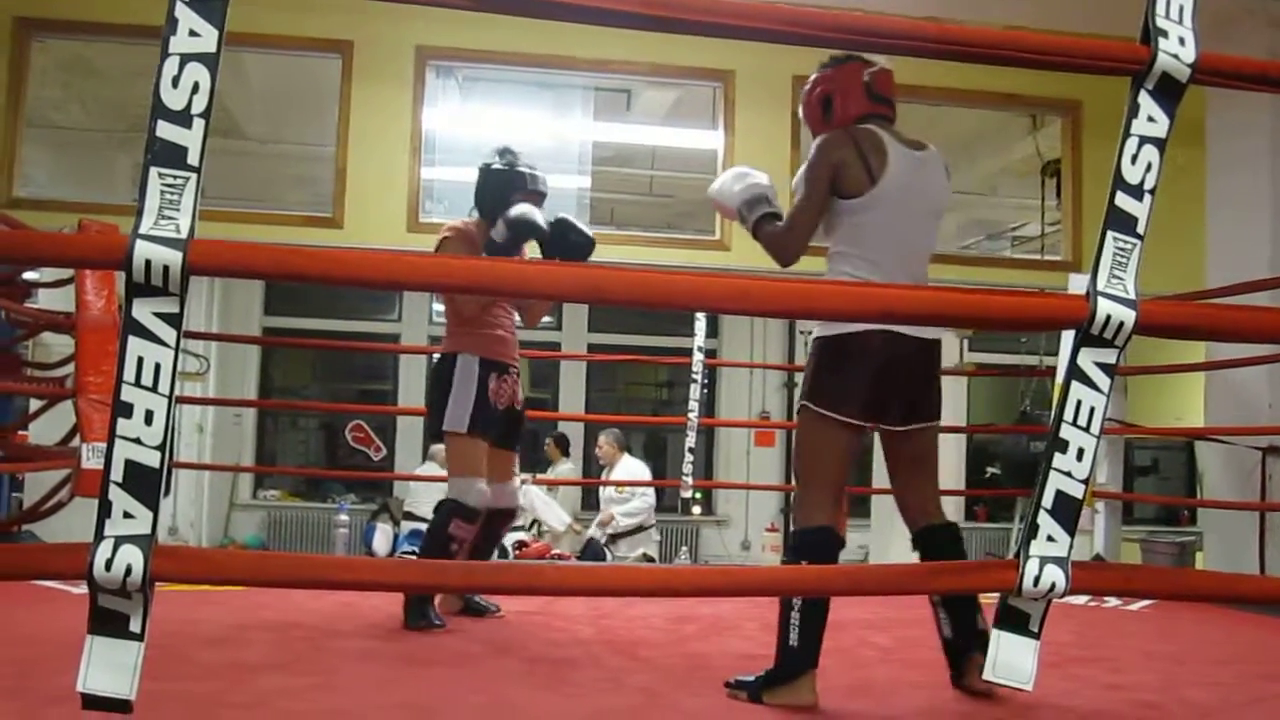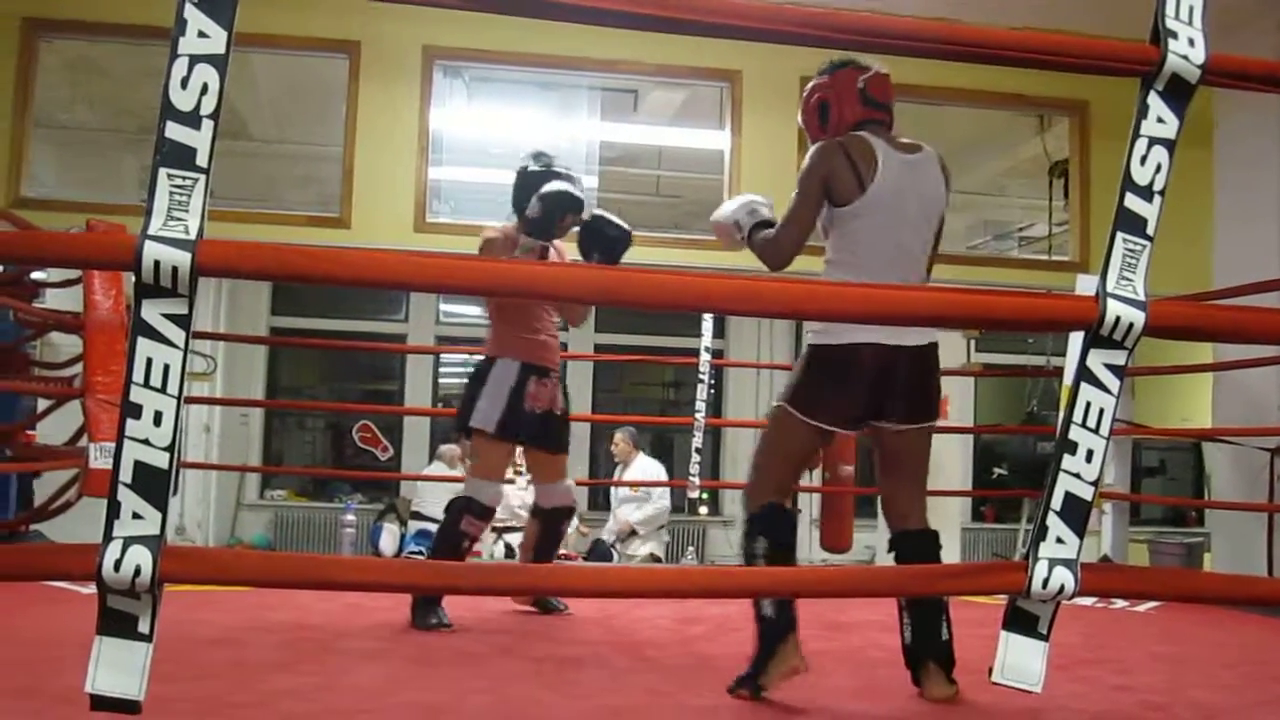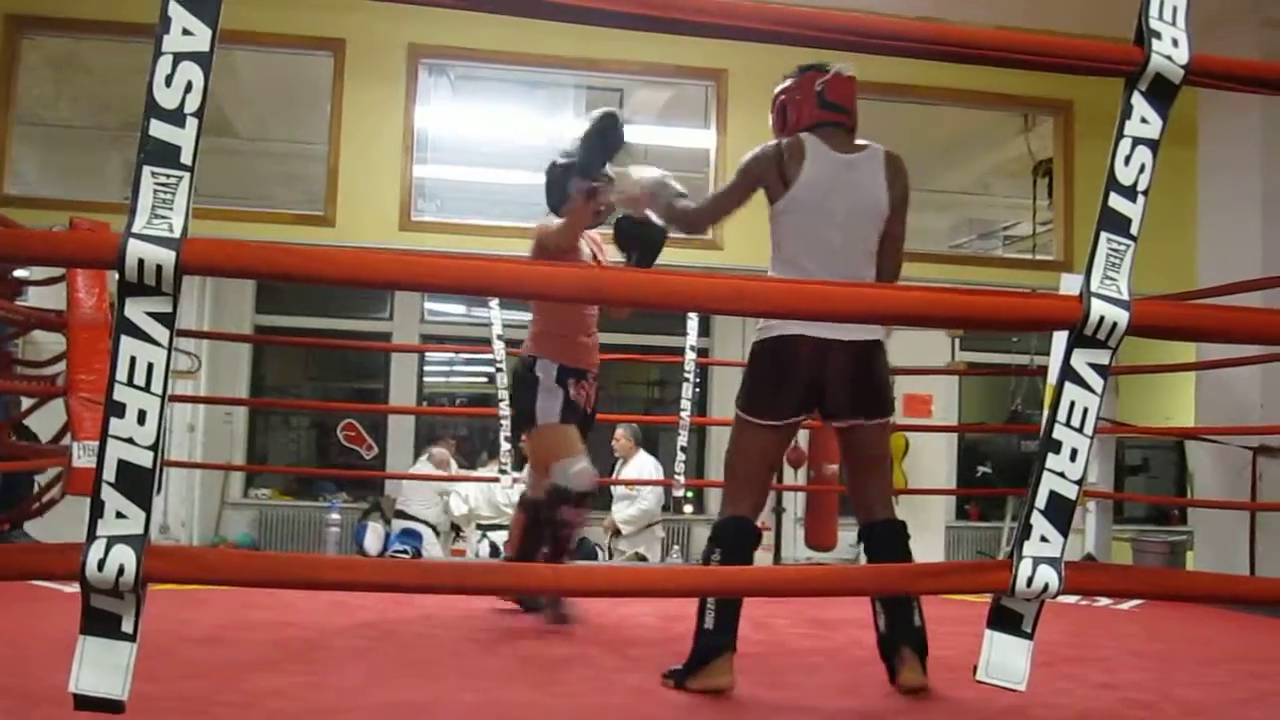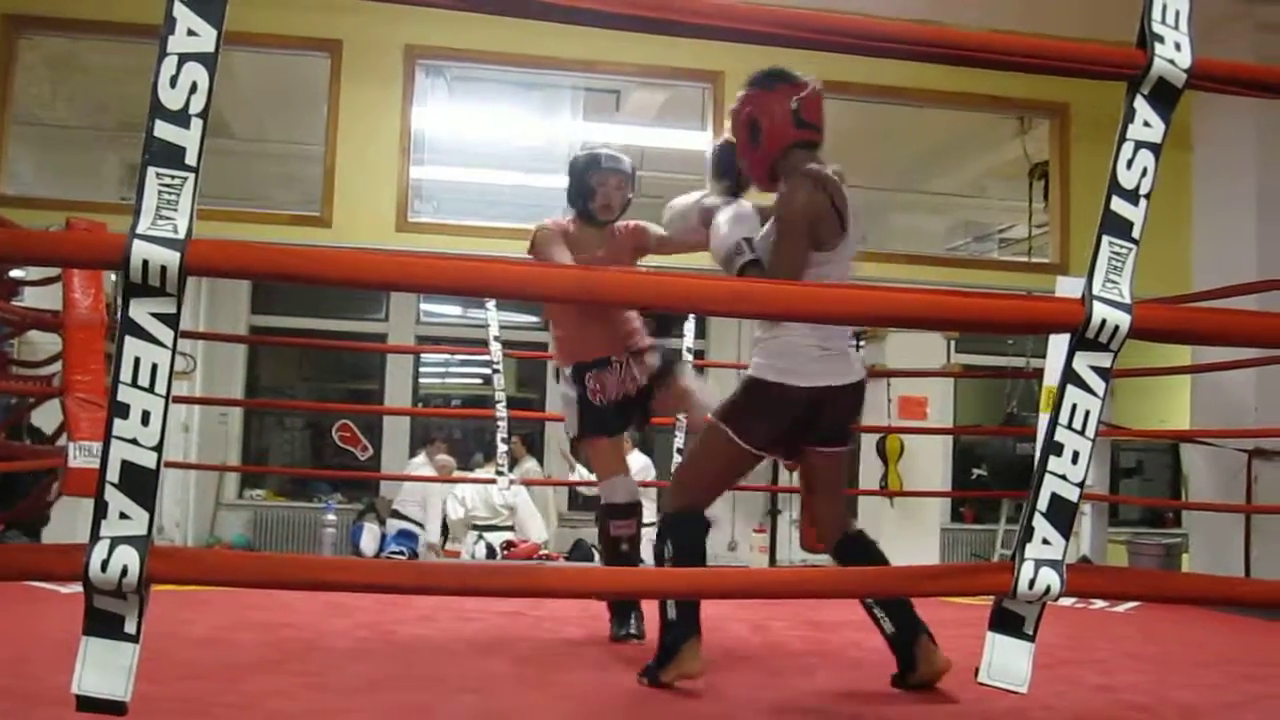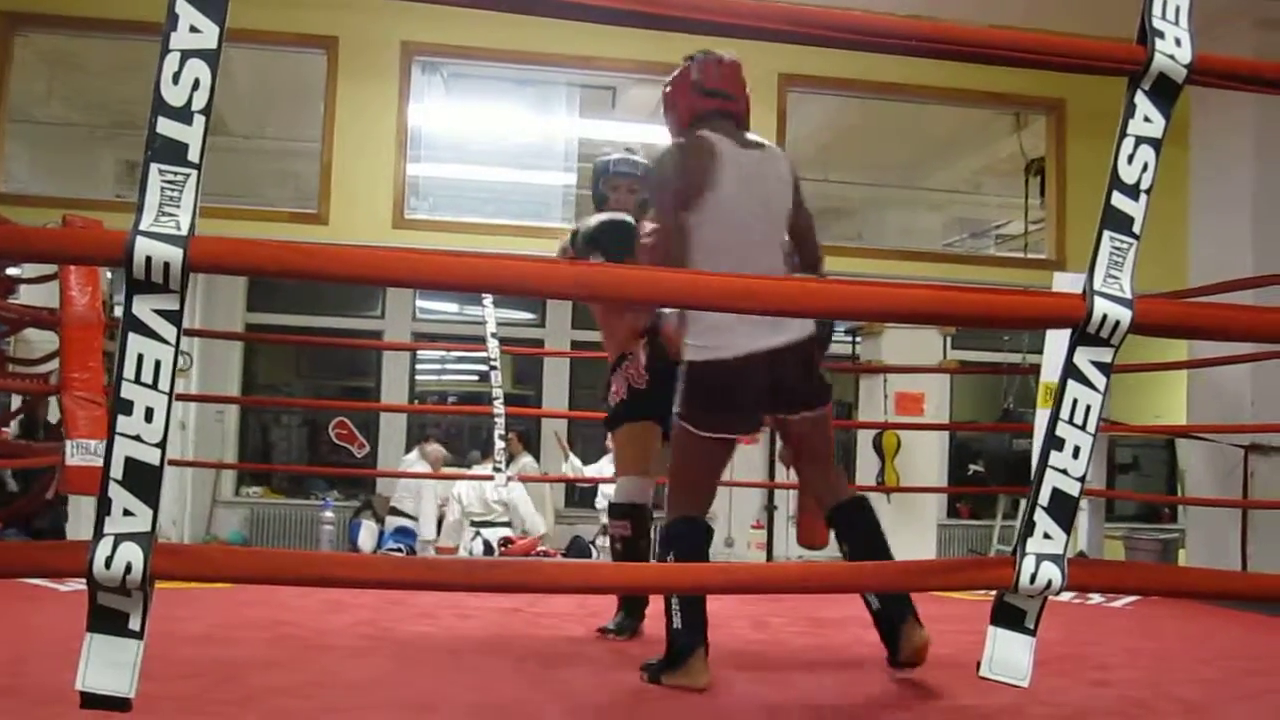
dt=0.3s
person 1, frame 1
left shoulder: (840, 147)
right shoulder: (933, 162)
left elbow: (788, 249)
left wrist: (750, 204)
left hip: (852, 338)
right hip: (918, 343)
left knee: (816, 506)
right knee: (924, 506)
left ankle: (795, 672)
right ankle: (972, 654)
person 1, frame 2
left shoulder: (834, 156)
right shoulder: (934, 165)
left elbow: (778, 256)
left wrist: (749, 224)
left hip: (842, 347)
right hip: (913, 351)
left knee: (766, 488)
right knee: (908, 510)
left ankle: (779, 642)
right ankle: (933, 664)
person 1, frame 3
left shoulder: (779, 157)
right shoulder: (890, 167)
left elbow: (696, 218)
right elbow: (888, 274)
left wrist: (653, 193)
left hip: (787, 345)
right hip: (860, 350)
left knee: (740, 502)
right knee: (876, 504)
left ankle: (714, 654)
right ankle: (907, 653)
person 1, frame 4
left shoulder: (804, 194)
right shoulder: (812, 187)
left wrist: (738, 252)
left hip: (784, 385)
right hip: (837, 381)
left knee: (683, 500)
right knee: (835, 529)
left ankle: (681, 651)
right ankle: (916, 645)
person 1, frame 5
left shoulder: (680, 159)
right shoulder: (775, 161)
left elbow: (664, 268)
right elbow: (809, 258)
left hip: (722, 363)
right hip: (793, 347)
left knee: (685, 508)
right knee: (830, 487)
left ankle: (687, 655)
right ankle: (900, 620)
person 2, frame 1
left shoulder: (515, 248)
right shoulder: (458, 237)
left elbow: (532, 315)
right elbow: (467, 306)
left wrist: (560, 264)
right wrist: (496, 251)
left hip: (503, 375)
right hip: (467, 370)
left knee: (502, 500)
right knee: (469, 494)
right ankle: (419, 597)
person 2, frame 2
left shoulder: (557, 252)
right shoulder: (500, 241)
left elbow: (575, 315)
right elbow: (499, 292)
left wrist: (600, 263)
right wrist: (533, 237)
left hip: (546, 379)
right hip: (509, 373)
left knee: (559, 498)
right knee: (483, 492)
right ankle: (428, 597)
person 2, frame 3
left shoulder: (594, 244)
right shoulder: (553, 234)
right elbow: (565, 230)
left wrist: (638, 262)
right wrist: (587, 173)
left hip: (579, 374)
right hip: (547, 371)
left knee: (547, 485)
right knee: (575, 476)
person 2, frame 4
left shoulder: (633, 235)
right shoulder: (551, 234)
left elbow: (695, 240)
left hip: (635, 358)
right hip: (587, 372)
left knee: (695, 407)
right knee: (617, 488)
right ankle: (625, 608)
person 2, frame 5
left shoulder: (654, 237)
right shoulder: (586, 241)
right wrist: (583, 238)
left hip: (665, 346)
right hip: (630, 365)
right knee: (632, 486)
right ankle: (631, 605)
